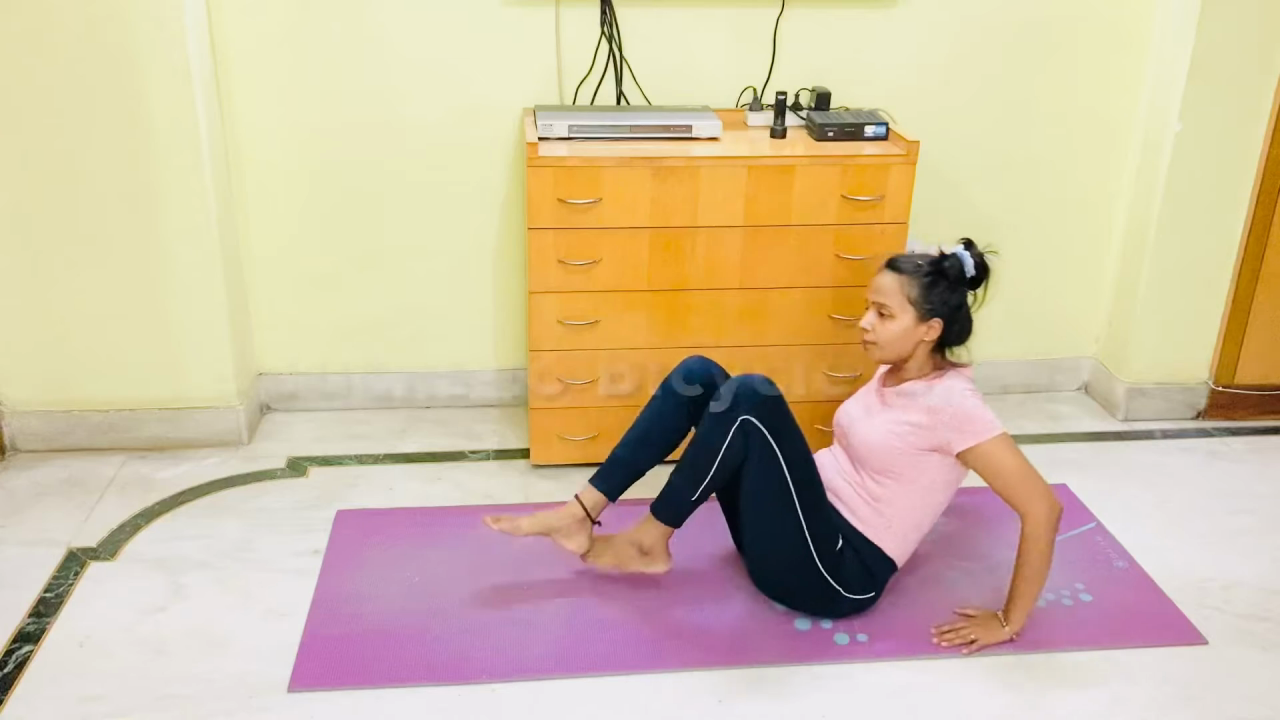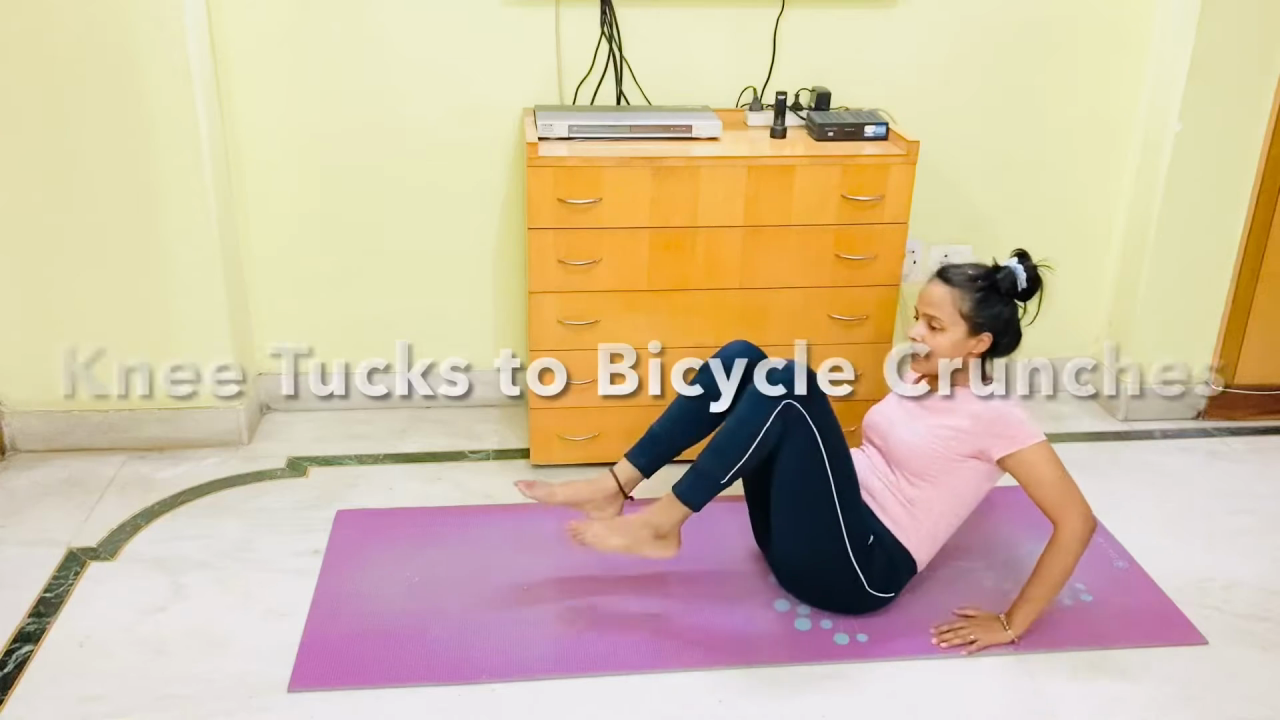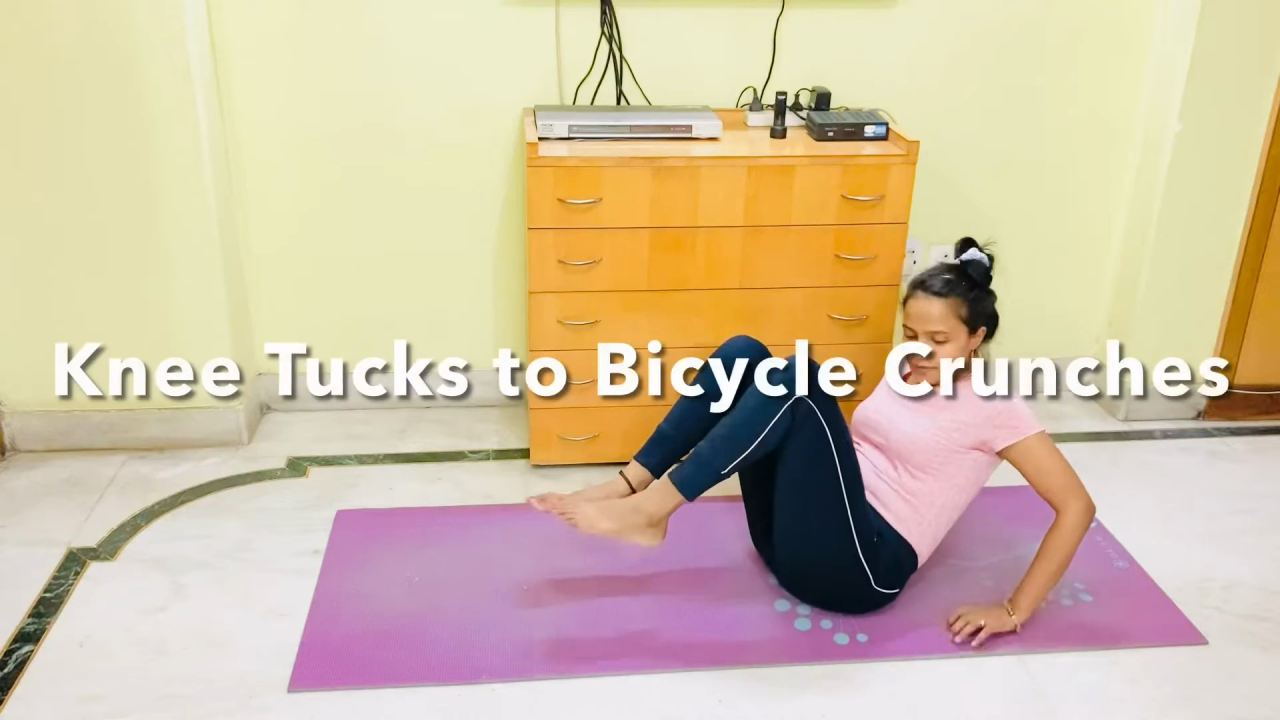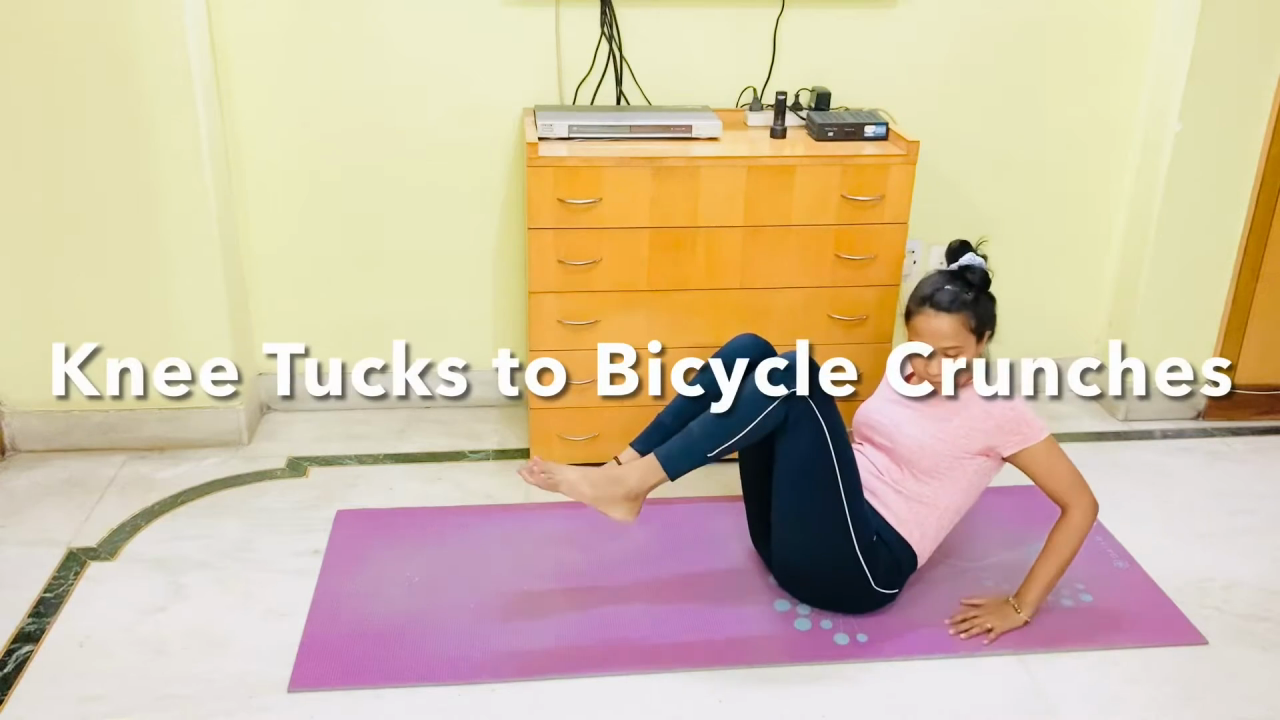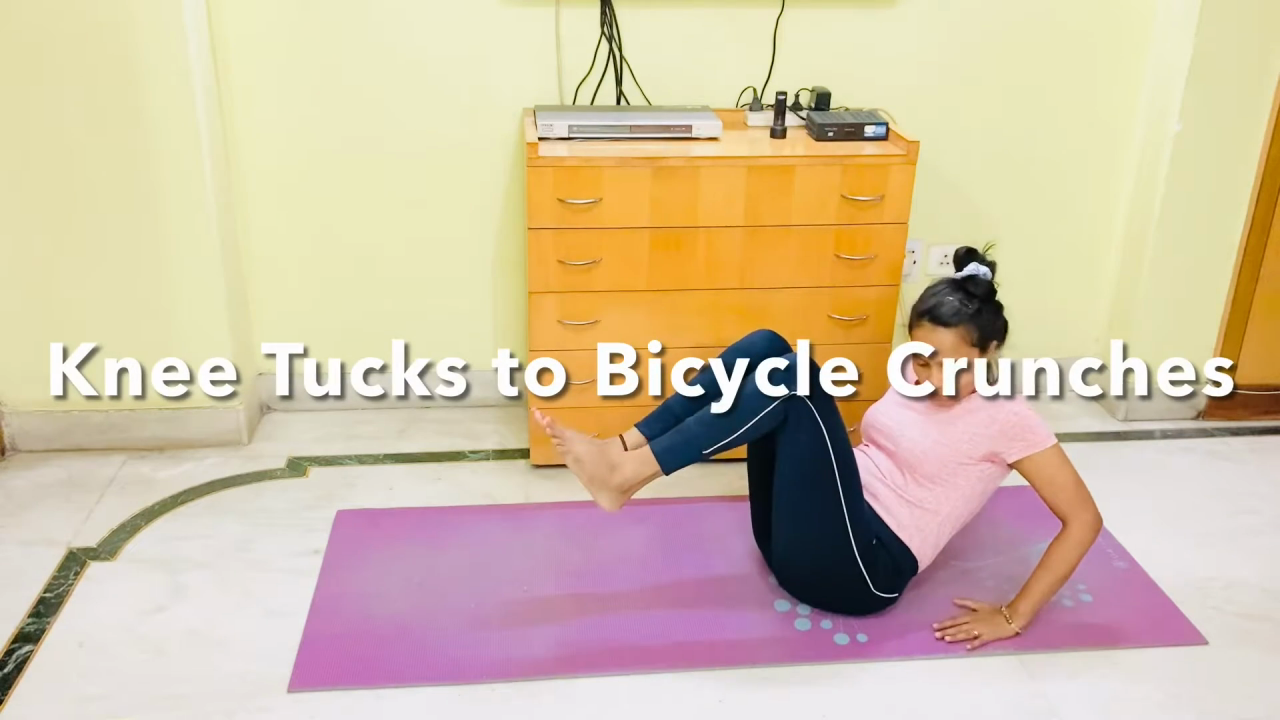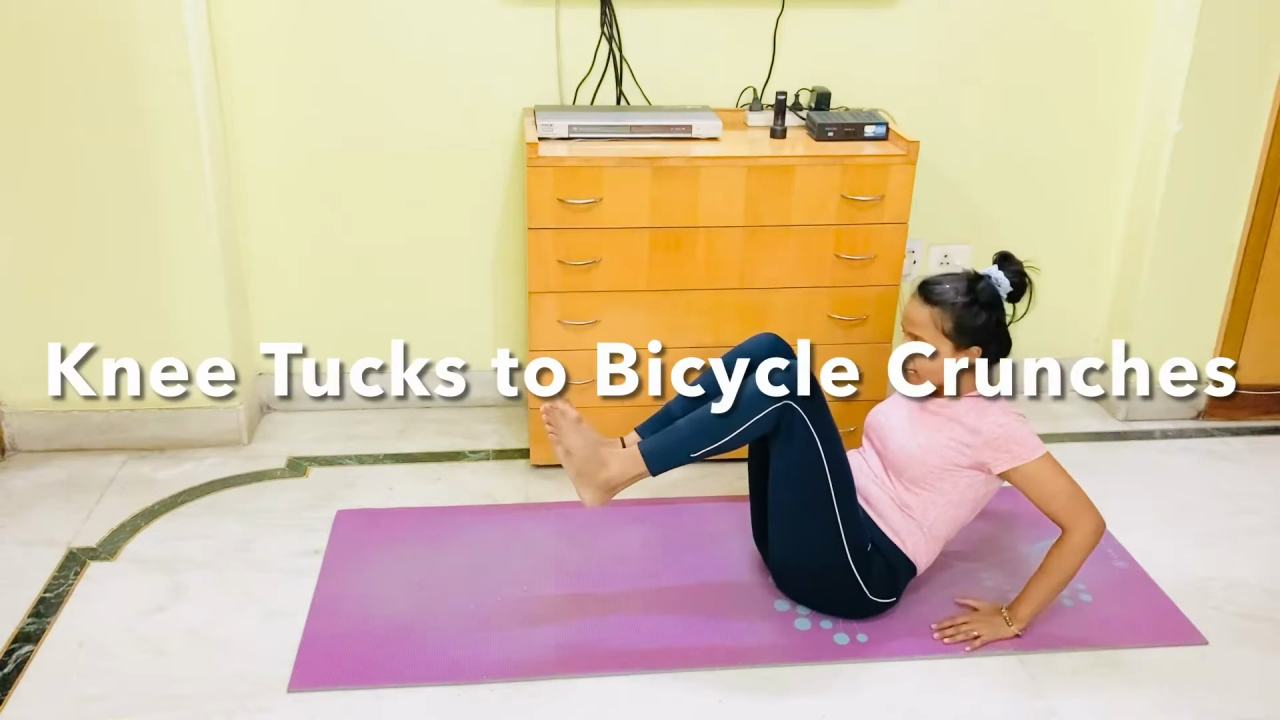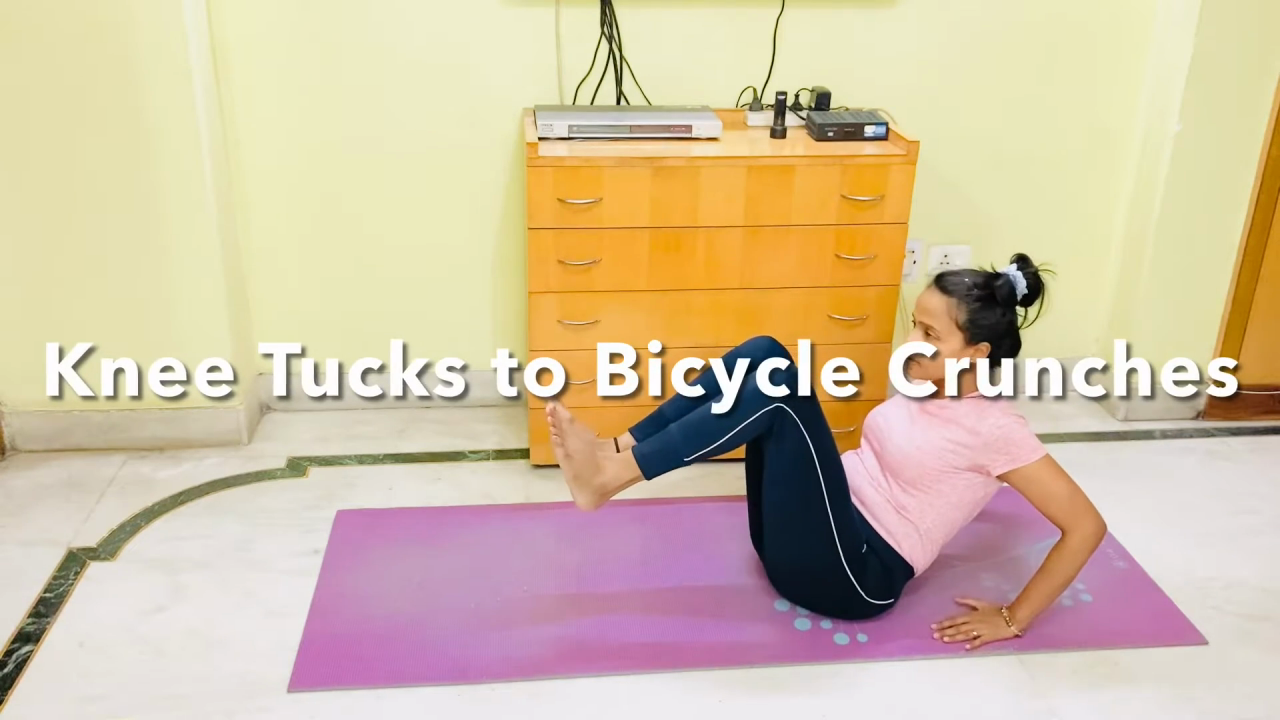
dt=0.3s
person 1, frame 1
left shoulder: (951, 404)
right shoulder: (897, 372)
left elbow: (1042, 508)
left wrist: (1008, 621)
left hip: (833, 571)
right hip: (801, 525)
left knee: (750, 395)
right knee: (698, 374)
left ankle: (650, 540)
right ankle: (583, 512)
person 1, frame 2
left shoulder: (994, 415)
right shoulder: (925, 378)
left elbow: (1077, 521)
left wrist: (1010, 624)
left hip: (856, 568)
right hip: (808, 526)
left knee: (790, 382)
right knee: (740, 358)
left ankle: (663, 524)
right ankle: (614, 485)
person 1, frame 3
left shoulder: (992, 408)
right shoulder: (905, 374)
left elbow: (1076, 504)
left wrist: (1017, 607)
left hip: (858, 566)
right hip: (795, 534)
left knee: (798, 376)
right knee: (742, 353)
left ankle: (652, 511)
right ankle: (632, 483)
person 1, frame 4
left shoulder: (999, 413)
right shoulder: (906, 374)
left elbow: (1081, 506)
left wrist: (1020, 606)
left hip: (857, 565)
right hip: (795, 533)
left knee: (797, 374)
right knee: (749, 351)
left ankle: (633, 485)
right ankle: (621, 467)
person 1, frame 5
left shoulder: (1006, 420)
right shoulder: (919, 378)
left elbow: (1084, 519)
left wrist: (1014, 617)
left hip: (858, 567)
right hip: (796, 532)
left knee: (795, 378)
right knee: (764, 347)
left ankle: (627, 475)
right ankle: (625, 450)
person 1, frame 6
left shoulder: (994, 428)
right shoulder: (926, 381)
left elbow: (1085, 525)
left wrist: (1013, 618)
left hip: (853, 570)
right hip: (799, 533)
left knee: (788, 386)
right knee: (768, 352)
left ankle: (615, 472)
right ankle: (623, 448)
person 1, frame 7
left shoulder: (994, 430)
right shoulder: (929, 385)
left elbow: (1086, 527)
left wrist: (1013, 619)
left hip: (849, 572)
right hip: (824, 522)
left knee: (778, 388)
right knee: (762, 354)
left ankle: (611, 476)
right ankle: (617, 449)
